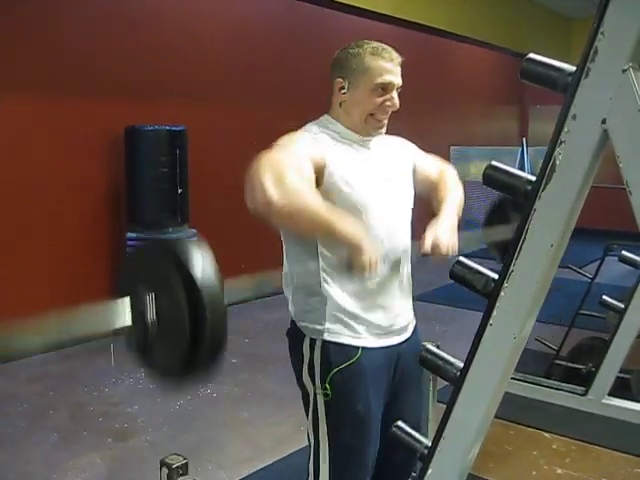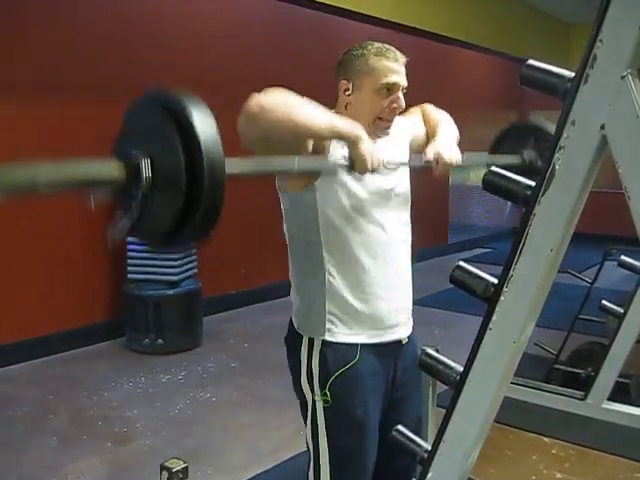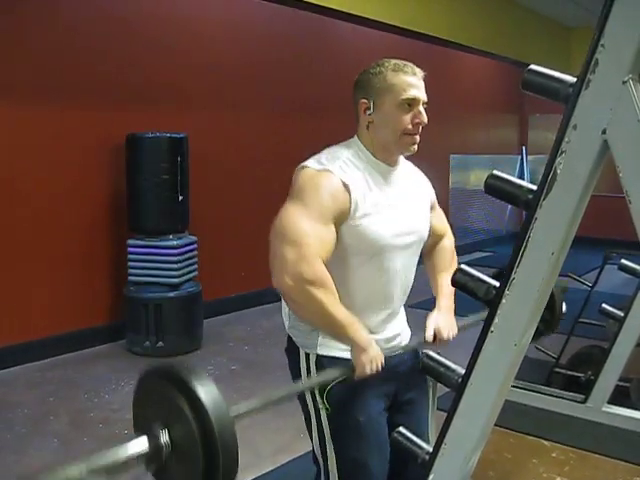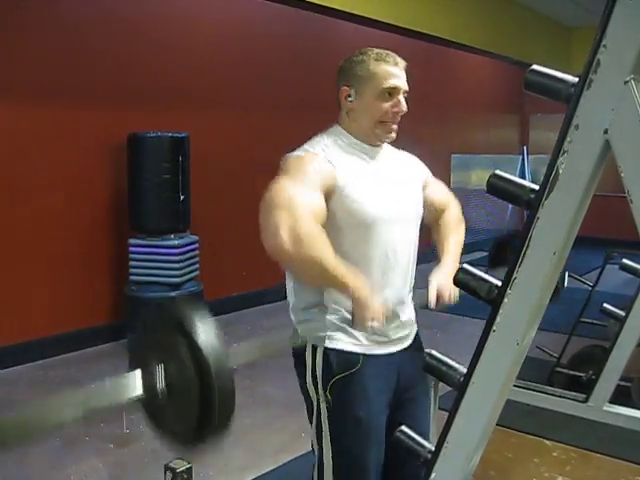
dt=0.5s
person 1, frame 1
left shoulder: (396, 148)
right shoulder: (308, 149)
left elbow: (444, 176)
right elbow: (268, 193)
left wrist: (446, 218)
right wrist: (354, 238)
left hip: (401, 335)
right hip: (338, 345)
person 1, frame 2
left shoulder: (396, 136)
right shoulder: (315, 142)
left elbow: (430, 113)
right elbow: (259, 111)
left wrist: (444, 137)
right wrist: (351, 132)
left hip: (398, 336)
right hip: (336, 345)
person 1, frame 3
left shoulder: (417, 180)
right shoulder: (328, 179)
left elbow: (441, 240)
right elbow: (294, 274)
left wrist: (444, 304)
right wrist: (357, 339)
left hip: (397, 348)
right hip: (332, 357)
person 1, frame 4
left shoulder: (407, 164)
right shoulder: (316, 163)
left elbow: (448, 211)
right elbow: (285, 236)
left wrist: (446, 267)
right wrist: (357, 289)
left hip: (404, 343)
right hip: (340, 354)
